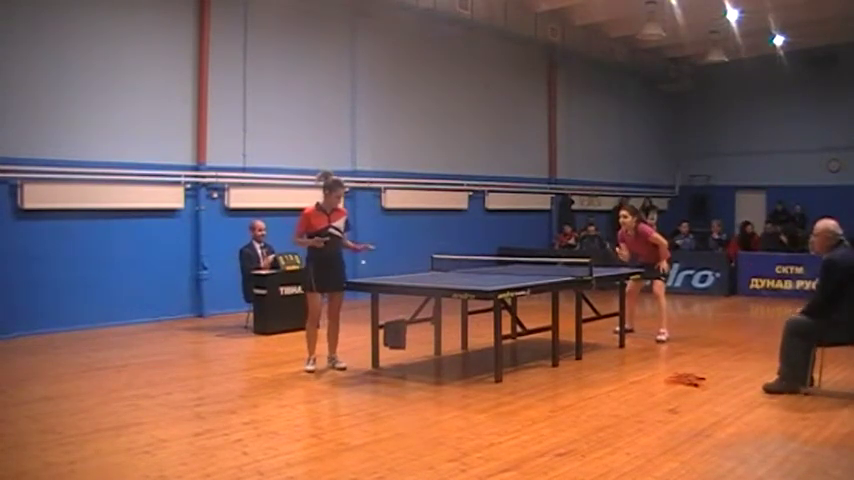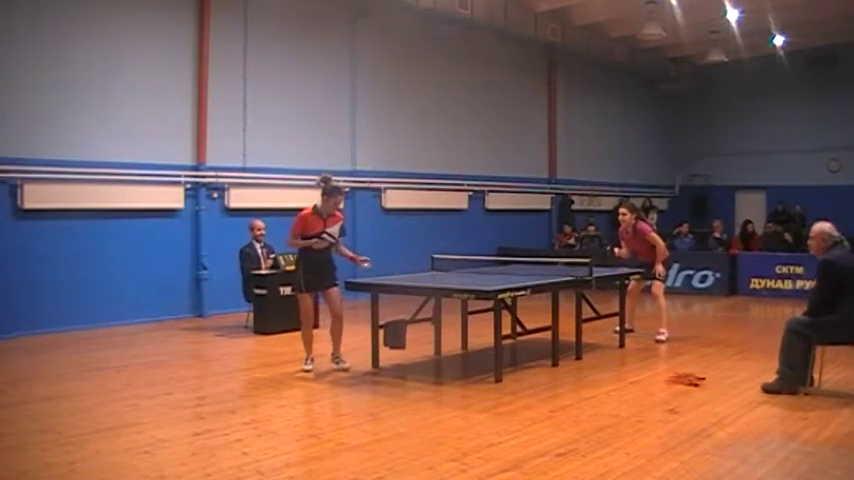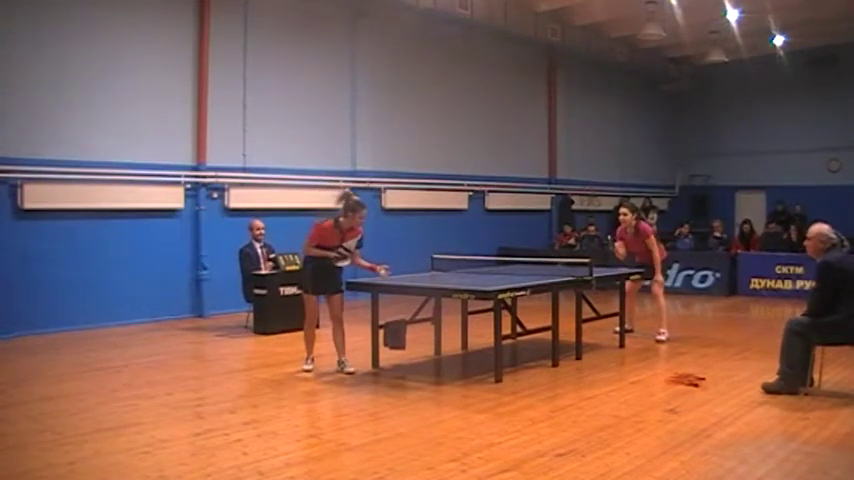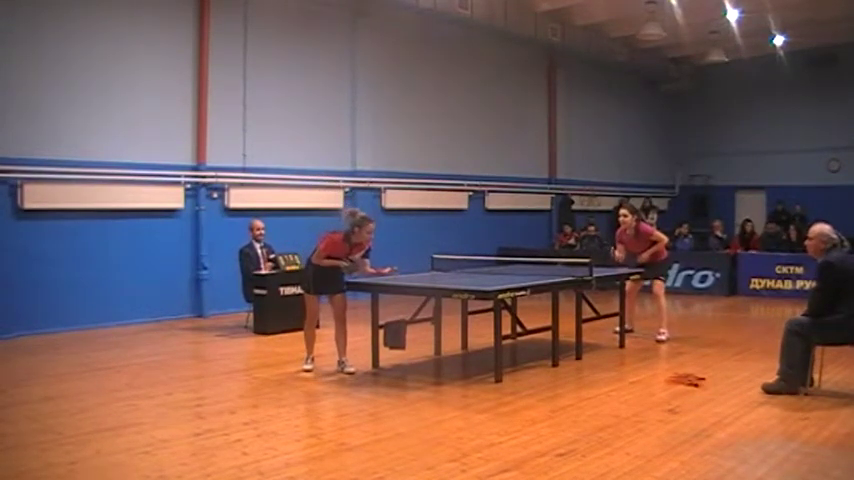
dt=0.7s
person 1, frame 1
left shoulder: (342, 214)
right shoulder: (309, 214)
right elbow: (297, 239)
left wrist: (358, 247)
right wrist: (312, 243)
left hip: (336, 267)
right hip: (316, 268)
left knee: (334, 316)
right knee: (314, 316)
left ankle: (332, 356)
right ankle: (311, 358)
person 1, frame 2
left shoulder: (338, 219)
right shoulder: (305, 216)
left elbow: (338, 245)
right elbow: (291, 242)
left wrist: (355, 258)
right wrist: (310, 243)
left hip: (327, 270)
right hip: (307, 270)
left knee: (338, 314)
right knee: (307, 319)
left ankle: (336, 355)
right ankle: (309, 357)
person 1, frame 3
left shoulder: (357, 232)
right shoulder: (324, 227)
left elbow: (356, 259)
right elbow: (306, 249)
left wrist: (375, 268)
right wrist: (329, 253)
left hip: (334, 274)
right hip: (314, 273)
left knee: (338, 318)
right knee: (311, 319)
left ankle: (342, 360)
right ankle: (309, 357)
person 1, frame 4
left shoulder: (365, 245)
right shoulder: (334, 239)
left elbow: (365, 268)
right elbow: (315, 259)
left wrist: (382, 271)
right wrist: (338, 262)
left hip: (336, 276)
right hip: (316, 275)
left knee: (341, 318)
right knee: (312, 319)
left ankle: (342, 361)
right ankle: (309, 357)
person 2, frame 1
left shoulder: (833, 260)
left elbow: (822, 298)
left wrist: (803, 313)
right wrist: (806, 312)
left knee: (794, 326)
right knee: (803, 324)
left ankle: (789, 380)
right ankle: (801, 377)
person 2, frame 2
left shoulder: (829, 261)
left elbow: (820, 299)
left wrist: (806, 315)
right wrist: (808, 315)
left knee: (795, 326)
right knee: (803, 324)
left ankle: (788, 380)
right ankle: (800, 377)
person 2, frame 3
left shoulder: (827, 263)
left elbow: (818, 304)
left wrist: (804, 316)
right wrist: (807, 316)
left knee: (795, 326)
right knee: (803, 324)
left ankle: (788, 381)
right ankle: (801, 376)
person 2, frame 4
left shoulder: (828, 263)
left elbow: (819, 304)
left wrist: (805, 315)
right wrist: (807, 315)
left knee: (795, 326)
right knee: (803, 324)
left ankle: (788, 381)
right ankle: (801, 377)
person 3, frame 1
left shoulder: (642, 229)
right shoulder: (622, 234)
left elbow: (663, 243)
right elbow: (627, 256)
left wrist: (663, 260)
right wrist: (620, 253)
left hip: (658, 262)
right hip: (643, 262)
left knee: (658, 292)
right knee: (630, 291)
left ankle: (664, 330)
right ankle: (628, 325)
person 3, frame 2
left shoulder: (641, 228)
right shoulder: (622, 231)
left elbow: (660, 244)
right elbow: (627, 252)
left wrist: (658, 263)
right wrist: (618, 252)
left hip: (658, 261)
right hip: (644, 261)
left knee: (657, 292)
right knee: (631, 290)
left ankle: (663, 330)
right ankle: (629, 325)
person 3, frame 3
left shoulder: (643, 228)
right shoulder: (620, 232)
left elbow: (655, 251)
right elbow: (622, 255)
left wrist: (658, 273)
right wrist: (615, 248)
left hip: (657, 261)
right hip: (642, 262)
left knee: (657, 292)
right knee: (628, 291)
left ankle: (663, 330)
right ankle: (628, 325)
person 3, frame 4
left shoulder: (643, 229)
right shoulder: (620, 233)
left elbow: (664, 240)
right elbow: (622, 255)
left wrist: (648, 253)
right wrist: (617, 255)
left hip: (658, 261)
right hip: (642, 262)
left knee: (658, 292)
right knee: (629, 291)
left ankle: (664, 330)
right ankle: (628, 325)
